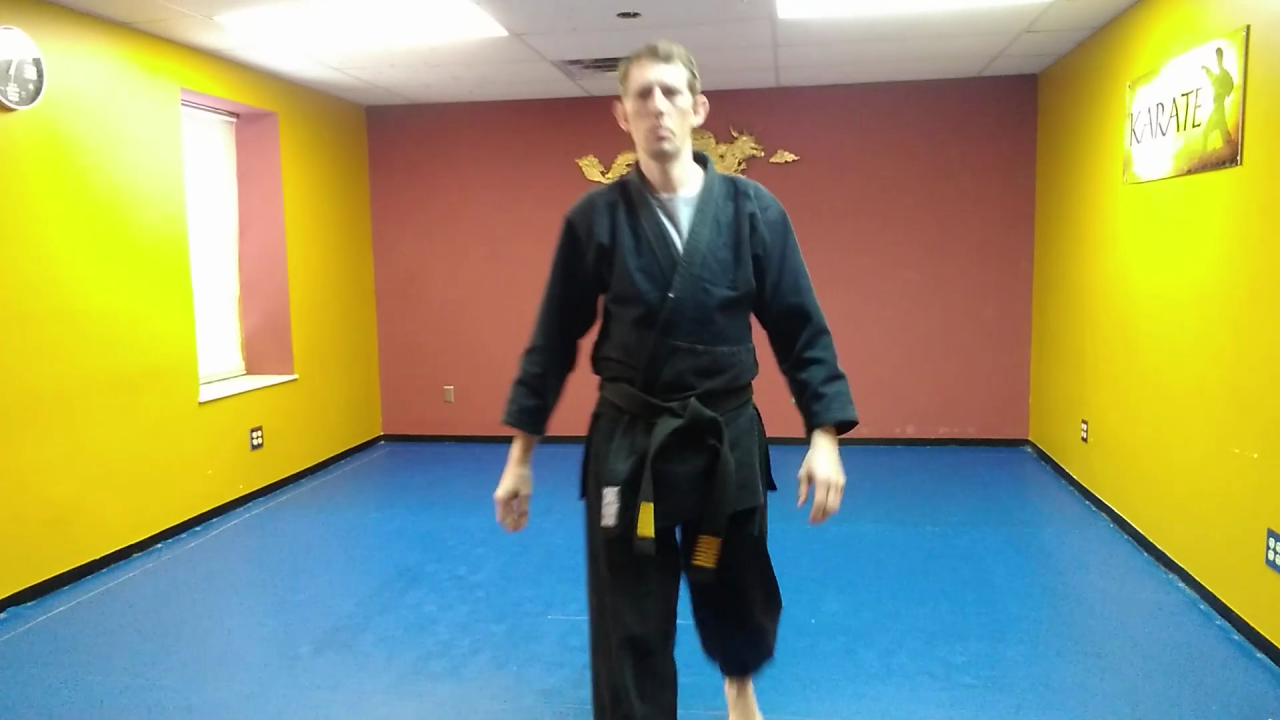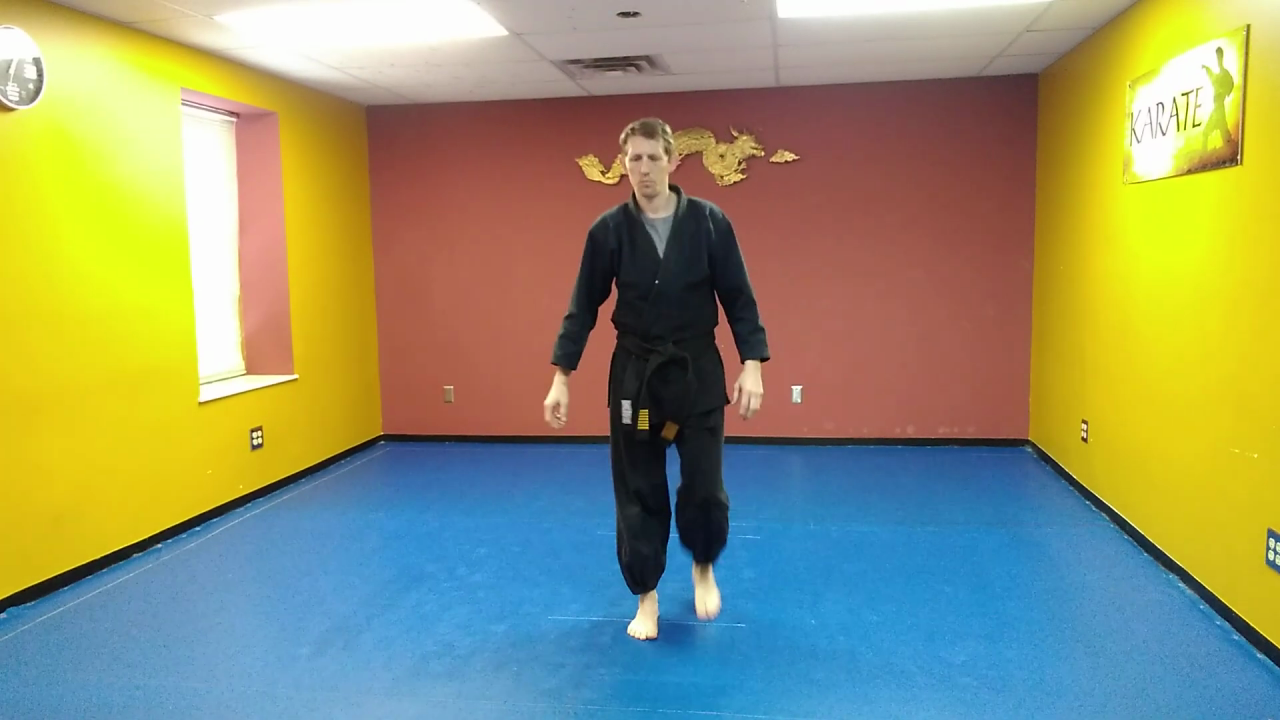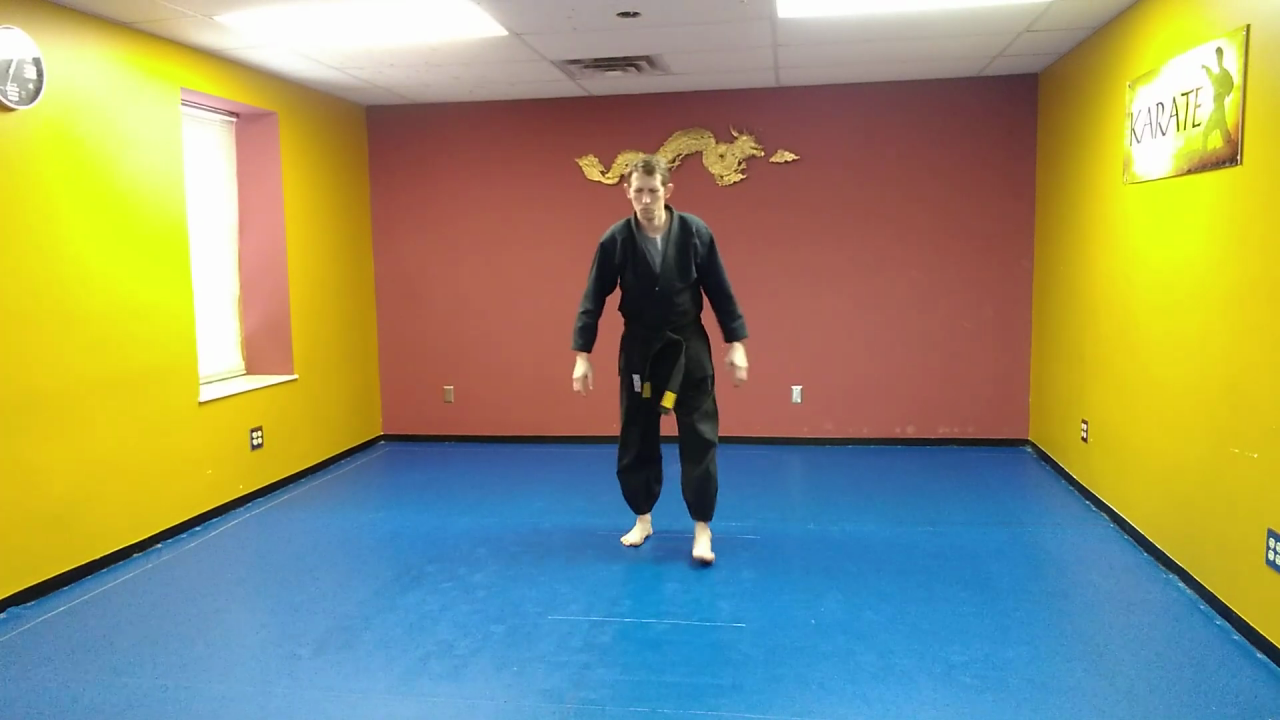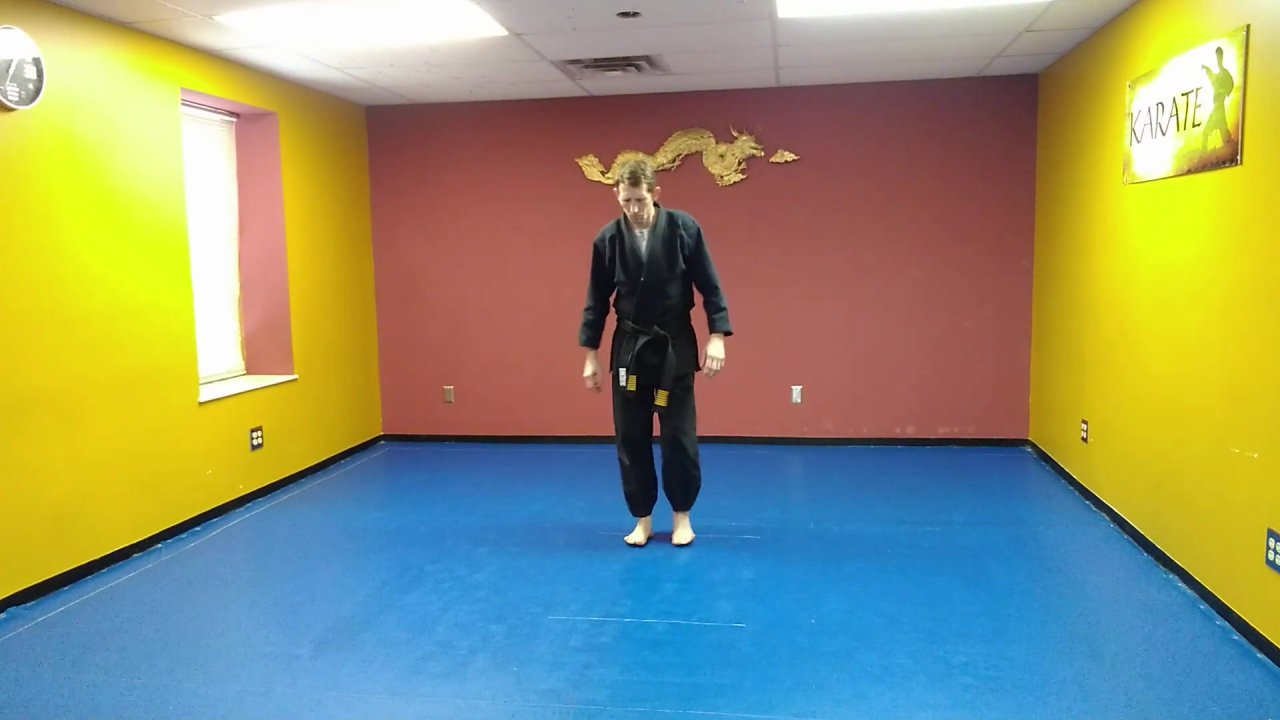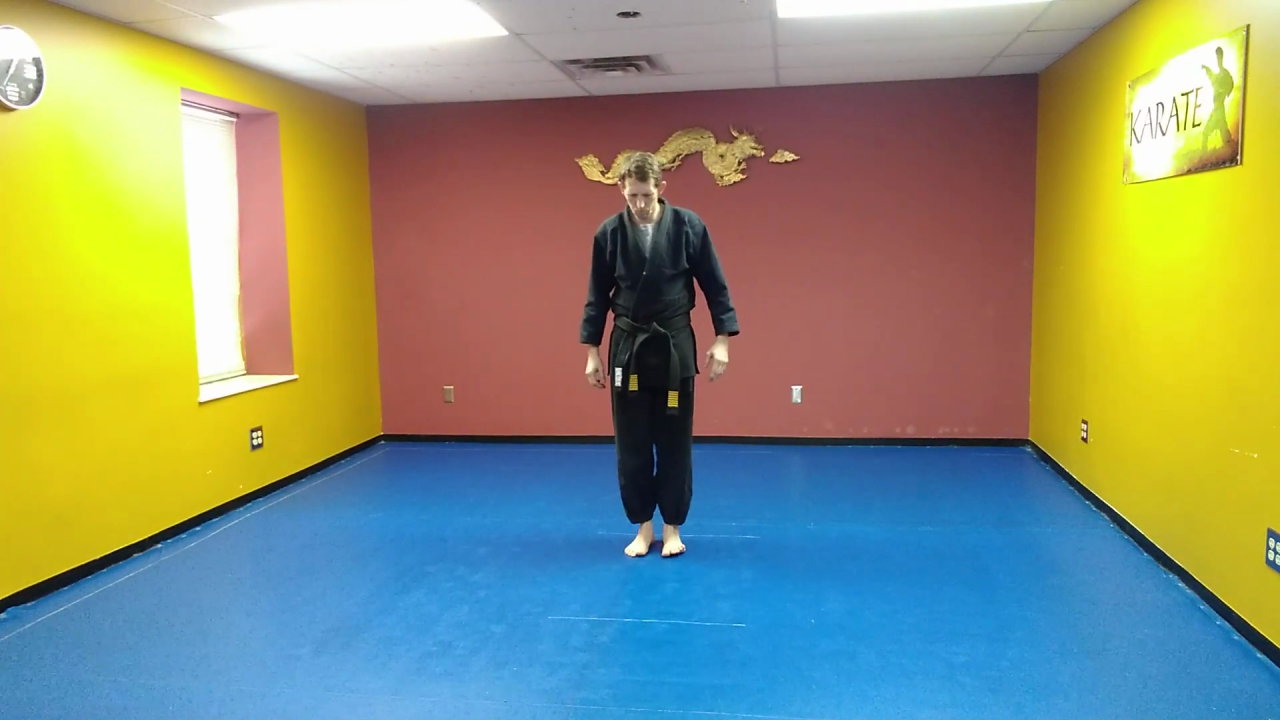
dt=1s
person 1, frame 1
left shoulder: (752, 209)
right shoulder: (594, 219)
left elbow: (800, 330)
right elbow: (554, 339)
left wrist: (825, 435)
right wrist: (521, 451)
left hip: (726, 440)
right hip: (628, 445)
left knee: (741, 610)
right knee: (630, 634)
person 1, frame 2
left shoulder: (709, 222)
right shoulder: (608, 230)
left elbow: (739, 299)
right elbow: (583, 307)
left wrist: (752, 364)
right wrist: (561, 376)
left hip: (697, 369)
right hip: (635, 371)
left knee: (704, 486)
right knee: (638, 490)
left ankle: (703, 571)
right ankle: (647, 598)
person 1, frame 3
left shoulder: (695, 232)
right shoulder: (615, 240)
left elbow: (720, 292)
right elbow: (593, 299)
left wrist: (736, 345)
right wrist: (582, 356)
left hip: (689, 346)
right hip: (641, 349)
left knee: (700, 439)
right knee: (637, 442)
left ankle: (702, 530)
right ankle: (643, 518)
person 1, frame 4
left shoulder: (684, 228)
right shoulder: (607, 238)
left elbow: (709, 286)
right elbow: (596, 301)
left wrist: (716, 337)
right wrist: (591, 356)
left hip: (675, 344)
right hip: (629, 346)
left knee: (680, 436)
right knee: (631, 439)
left ankle: (682, 514)
right ankle: (643, 519)
person 1, frame 5
left shoulder: (688, 226)
right shoulder: (609, 232)
left elbow: (714, 285)
right elbow: (597, 295)
left wrist: (722, 339)
right wrist: (592, 350)
left hip: (674, 345)
right hip: (627, 346)
left knee: (674, 442)
right knee: (631, 445)
left ankle: (672, 527)
right ankle: (643, 527)
